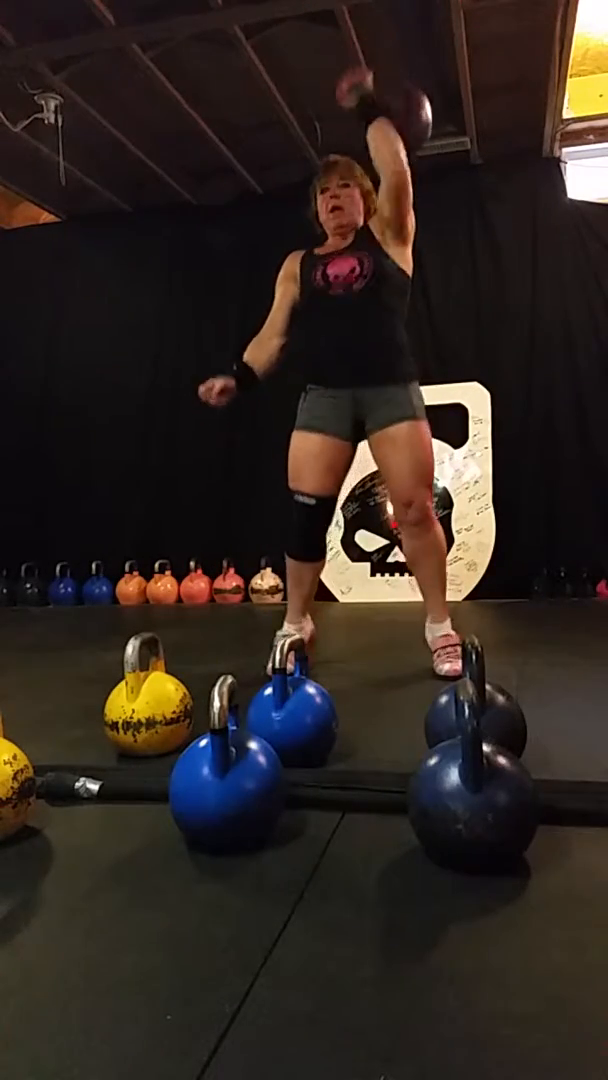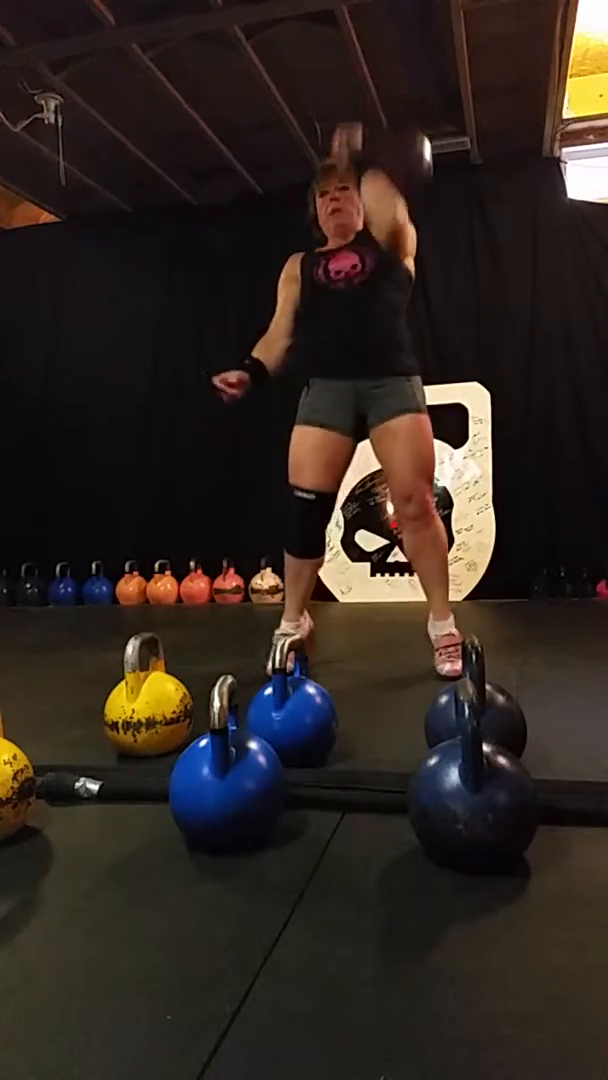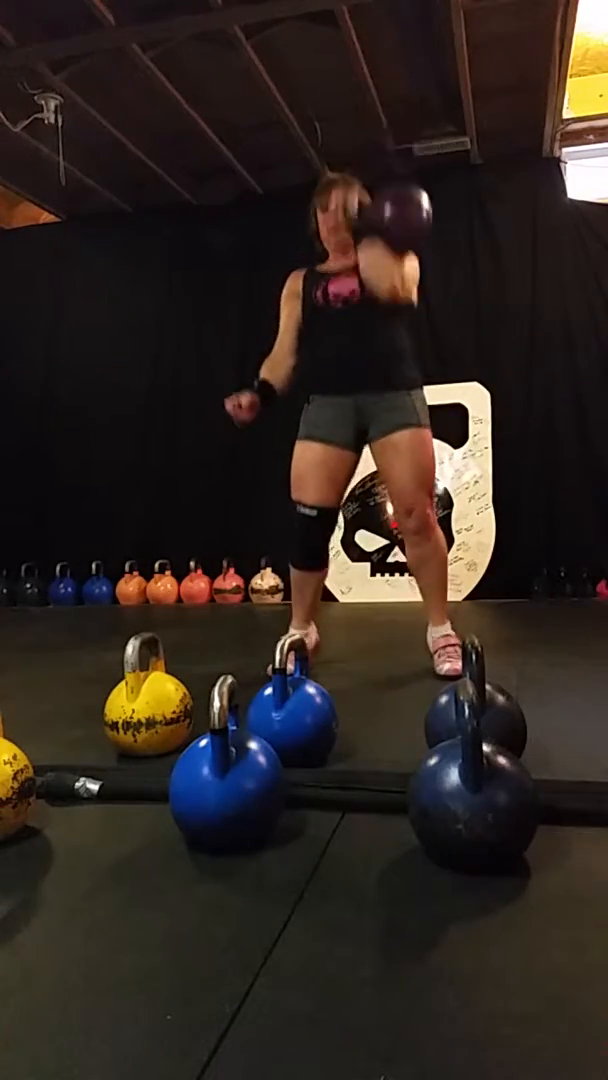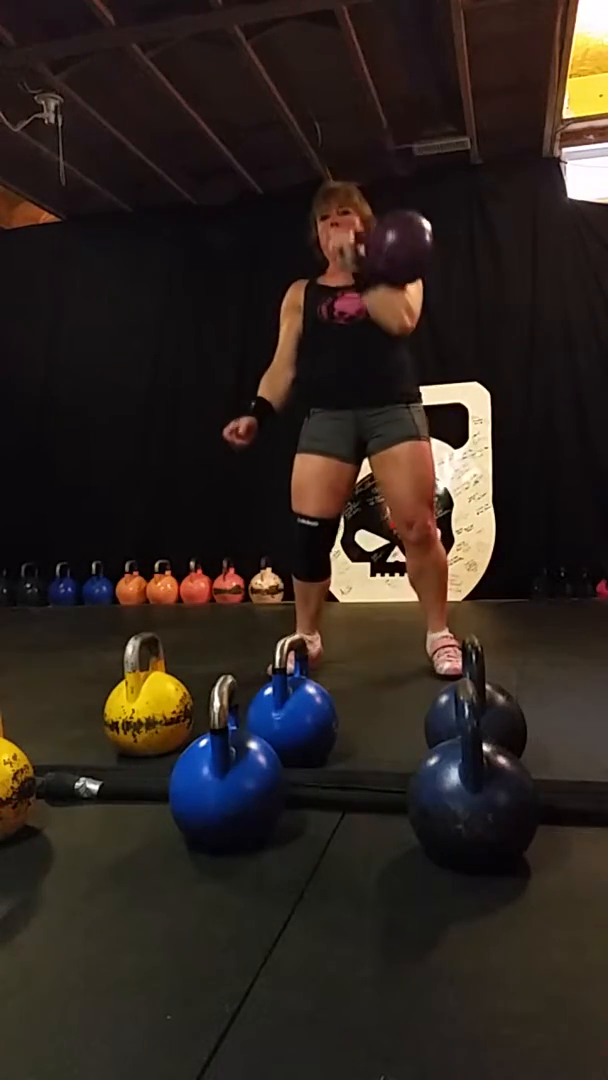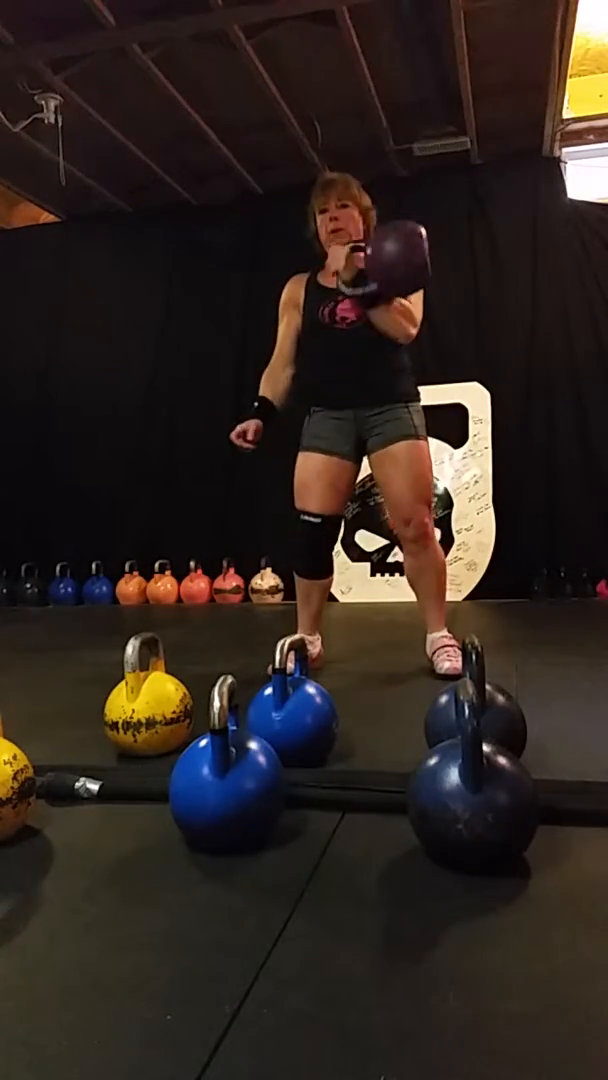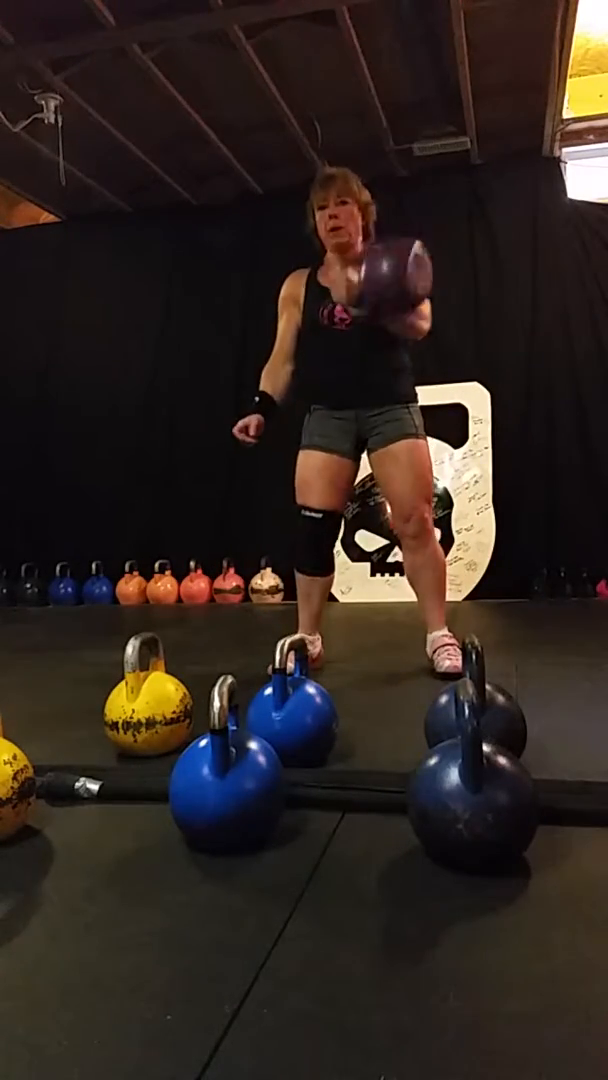
dt=0.1s
person 1, frame 1
left shoulder: (387, 235)
right shoulder: (299, 264)
left elbow: (398, 176)
right elbow: (273, 333)
left wrist: (371, 108)
right wrist: (240, 377)
left hip: (391, 388)
right hip: (324, 395)
left knee: (414, 507)
right knee: (304, 508)
left ankle: (440, 629)
right ankle: (295, 623)
person 1, frame 2
left shoulder: (388, 244)
right shoulder: (300, 266)
left elbow: (393, 215)
right elbow: (279, 334)
left wrist: (359, 162)
right wrist: (250, 372)
left hip: (391, 382)
right hip: (326, 389)
left knee: (415, 501)
right knee: (304, 507)
left ankle: (442, 626)
right ankle: (294, 620)
person 1, frame 3
left shoulder: (394, 256)
right shoulder: (301, 282)
left elbow: (394, 287)
right elbow: (285, 351)
left wrist: (360, 228)
right wrist: (258, 393)
left hip: (394, 396)
right hip: (328, 404)
left knee: (417, 516)
right knee: (309, 520)
left ankle: (441, 633)
right ankle: (301, 630)
person 1, frame 4
right shoulder: (301, 294)
left elbow: (400, 321)
right elbow: (284, 365)
left wrist: (360, 259)
right wrist: (257, 413)
left hip: (393, 409)
right hip: (327, 417)
left knee: (417, 527)
right knee: (309, 530)
left ankle: (439, 635)
right ankle: (305, 638)
person 1, frame 5
right shoulder: (299, 288)
left elbow: (405, 328)
right elbow: (282, 362)
left wrist: (359, 278)
right wrist: (261, 413)
left hip: (392, 409)
right hip: (328, 417)
left knee: (414, 525)
right knee: (313, 529)
left ankle: (439, 635)
right ankle: (307, 638)
person 1, frame 6
right shoulder: (299, 284)
left elbow: (418, 324)
right elbow: (282, 358)
right wrist: (262, 408)
left hip: (391, 408)
right hip: (327, 416)
left knee: (414, 522)
right knee: (314, 525)
left ankle: (439, 634)
right ankle: (307, 638)
